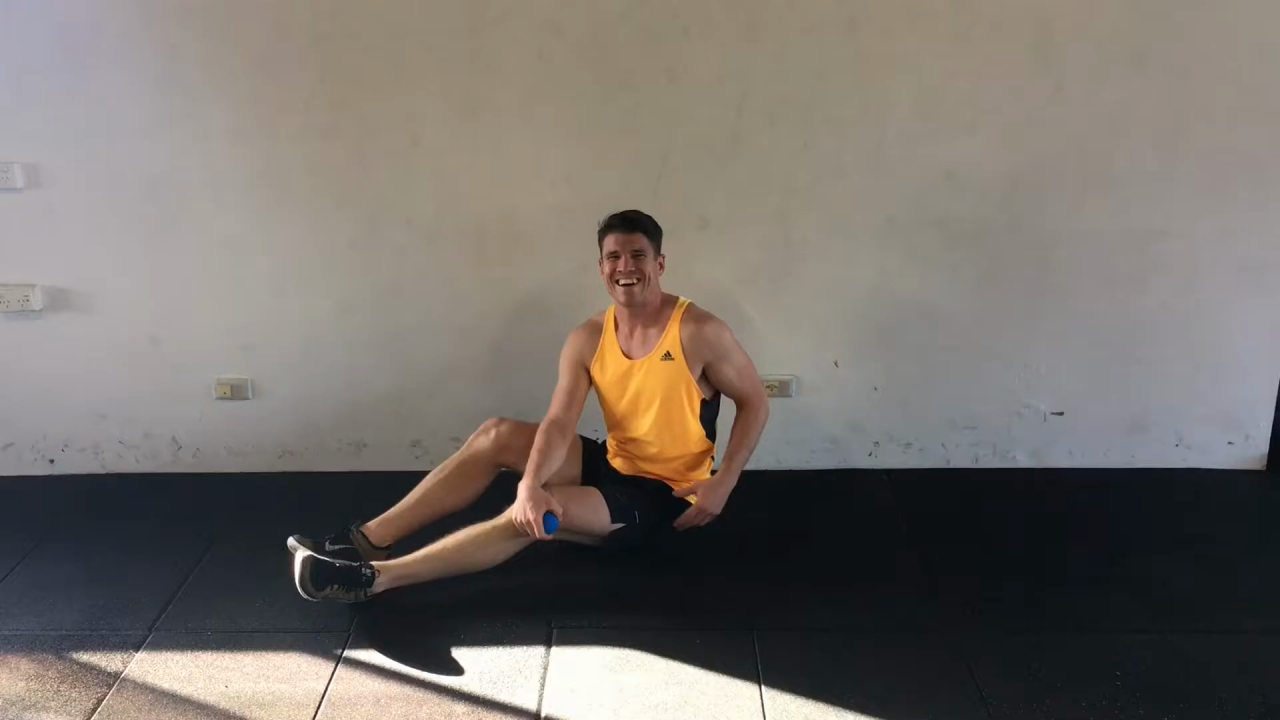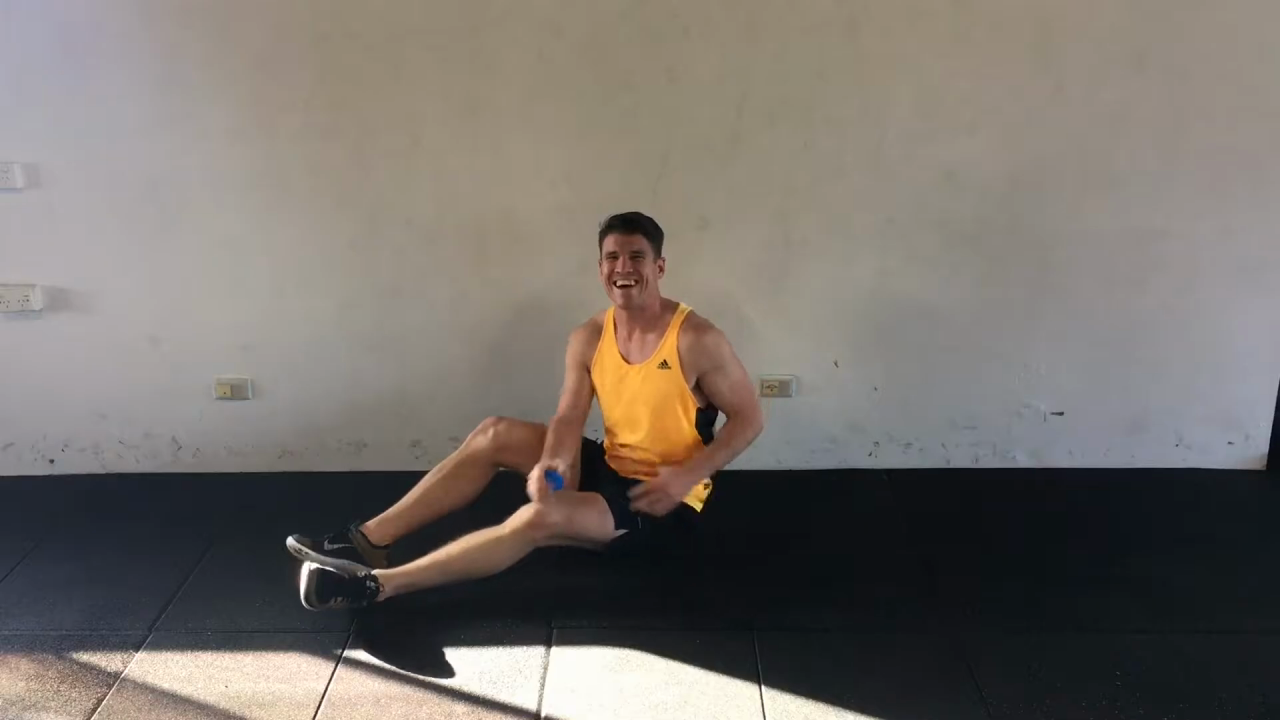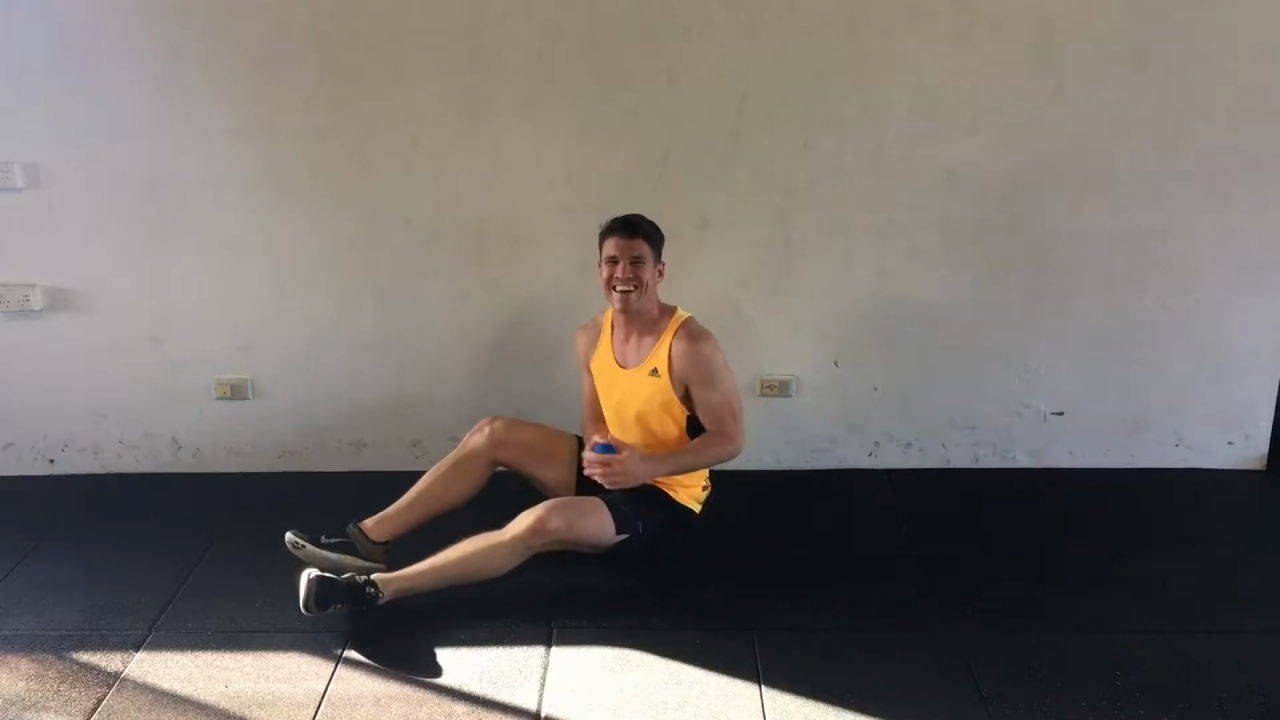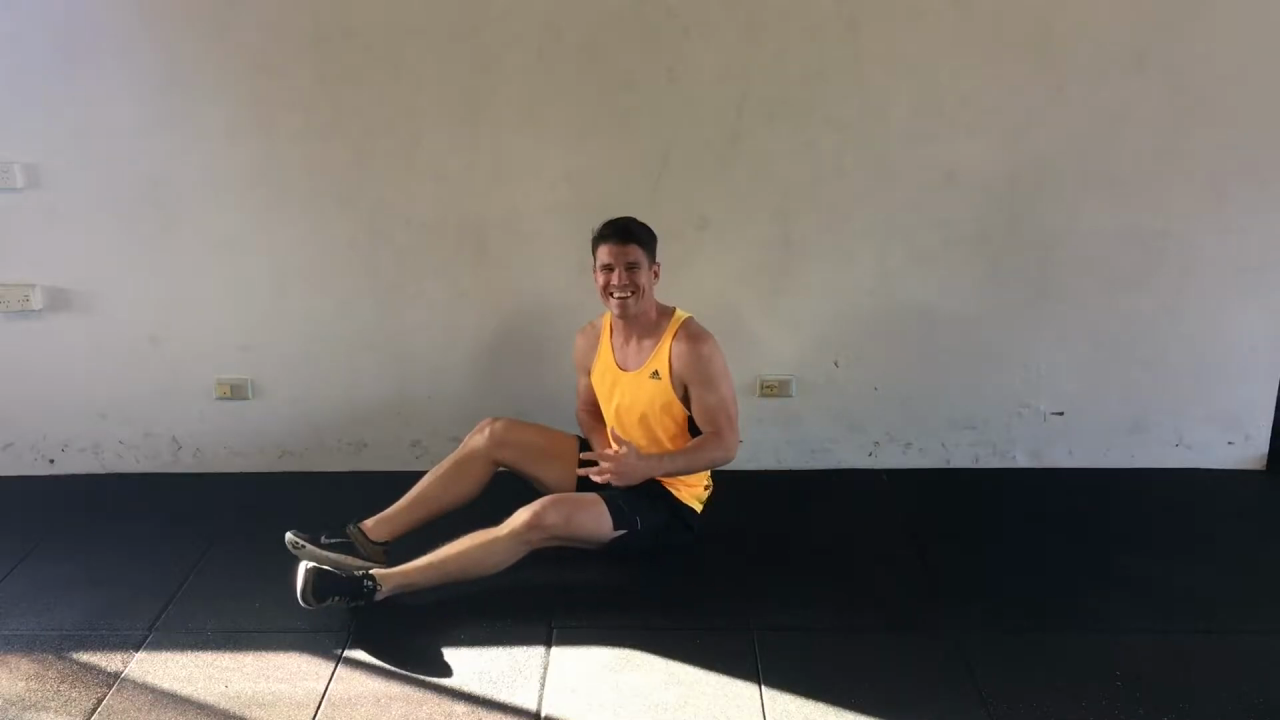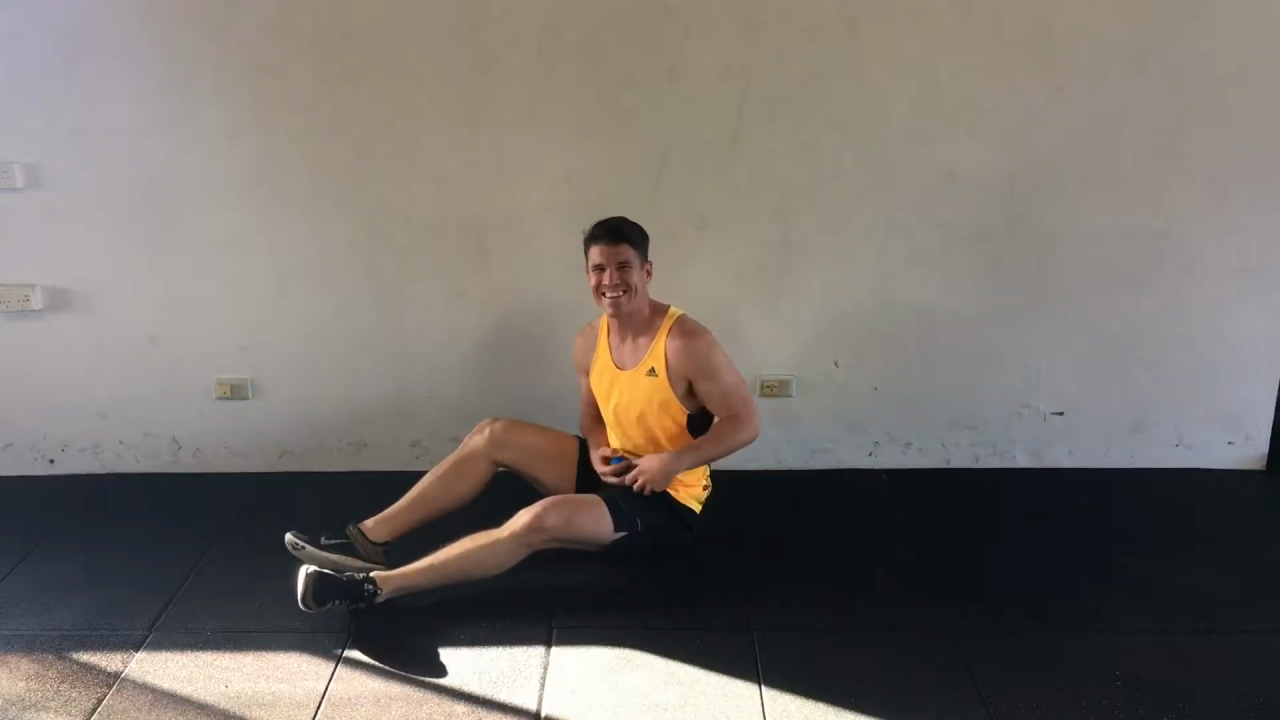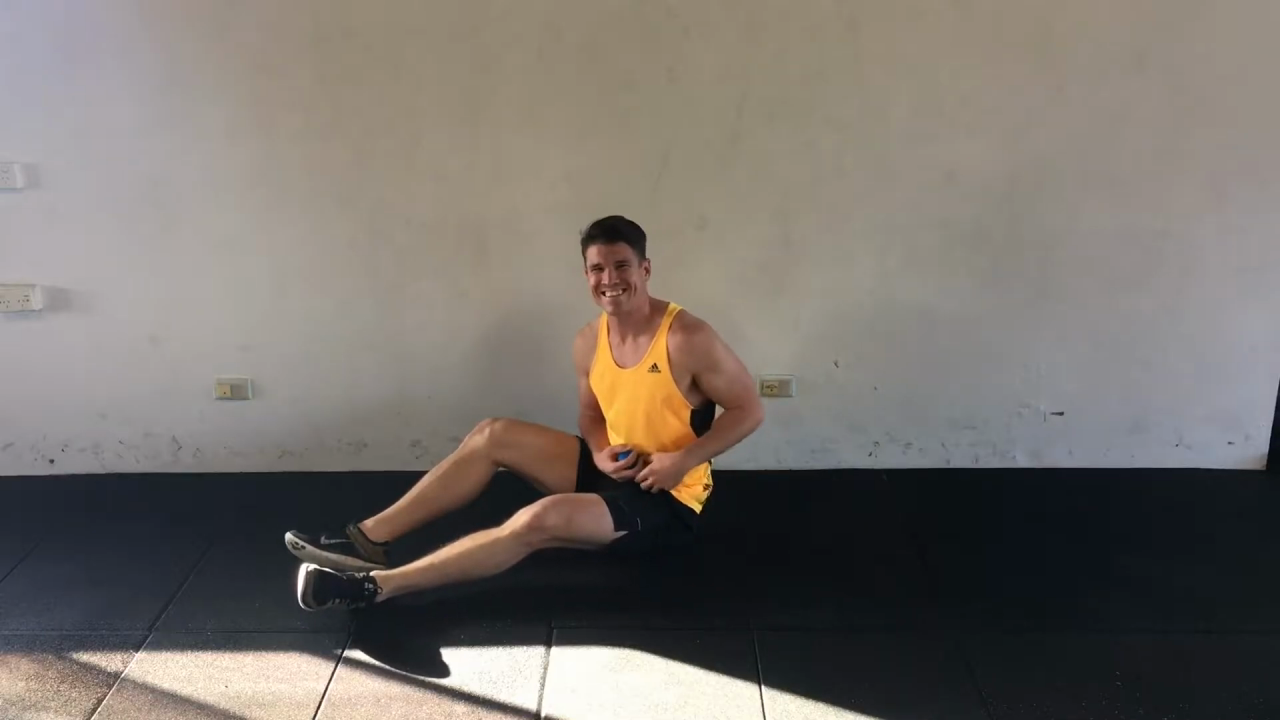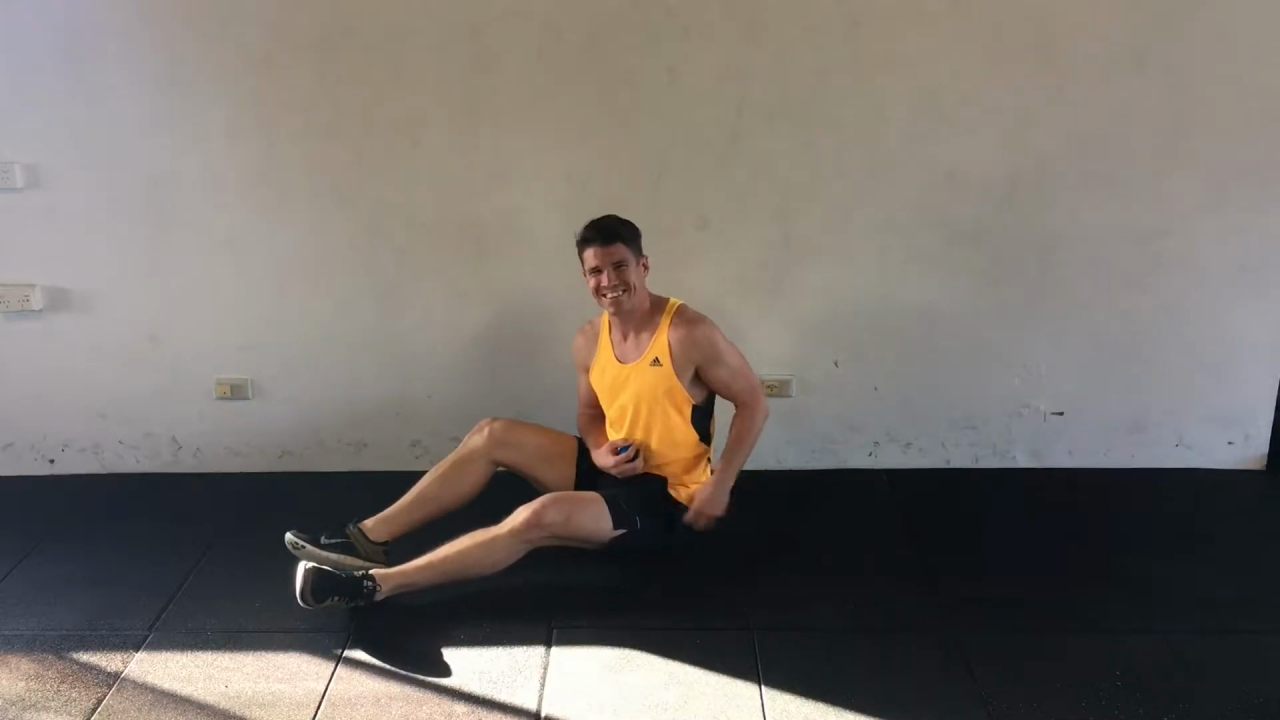
dt=0.2s
person 1, frame 1
left shoulder: (700, 331)
right shoulder: (588, 338)
left elbow: (755, 403)
right elbow: (559, 423)
left wrist: (723, 483)
right wrist: (530, 483)
left hip: (664, 496)
right hip: (613, 466)
left knee: (522, 522)
right knee: (496, 435)
left ankle: (373, 577)
right ankle: (369, 540)
person 1, frame 2
left shoulder: (697, 339)
right shoulder: (588, 338)
left elbow: (748, 420)
right elbow: (569, 418)
left wrist: (688, 478)
right wrist: (546, 463)
left hip: (664, 499)
right hip: (612, 468)
left knee: (540, 517)
right knee: (494, 435)
left ankle: (377, 584)
right ankle: (370, 540)
person 1, frame 3
left shoulder: (692, 346)
right shoulder: (592, 336)
left elbow: (729, 440)
left wrist: (648, 466)
right wrist: (599, 453)
left hip: (666, 498)
right hip: (615, 470)
left knee: (543, 524)
right knee: (493, 434)
left ankle: (377, 588)
right ankle: (368, 538)
person 1, frame 4
left shoulder: (691, 346)
right shoulder: (590, 339)
left elbow: (724, 443)
left wrist: (645, 466)
right wrist: (603, 451)
left hip: (666, 498)
right hip: (616, 470)
left knee: (540, 519)
right knee: (493, 435)
left ankle: (375, 584)
right ankle: (370, 538)
person 1, frame 5
left shoulder: (688, 343)
right shoulder: (590, 341)
left elbow: (745, 423)
left wrist: (672, 462)
right wrist: (600, 453)
left hip: (666, 500)
right hip: (618, 471)
left knee: (541, 520)
right knee: (493, 435)
left ankle: (376, 586)
right ankle: (369, 539)
person 1, frame 6
left shoulder: (689, 339)
right shoulder: (589, 342)
left elbow: (749, 410)
left wrist: (683, 462)
right wrist: (601, 454)
left hip: (664, 501)
right hip: (618, 470)
left knee: (540, 520)
right knee: (493, 435)
left ankle: (376, 585)
right ankle: (368, 538)
person 1, frame 7
left shoulder: (690, 333)
right shoulder: (589, 340)
left elbow: (753, 403)
left wrist: (721, 483)
right wrist: (599, 451)
left hip: (664, 498)
right hip: (615, 469)
left knee: (540, 517)
right knee: (493, 435)
left ankle: (376, 583)
right ankle: (368, 537)
